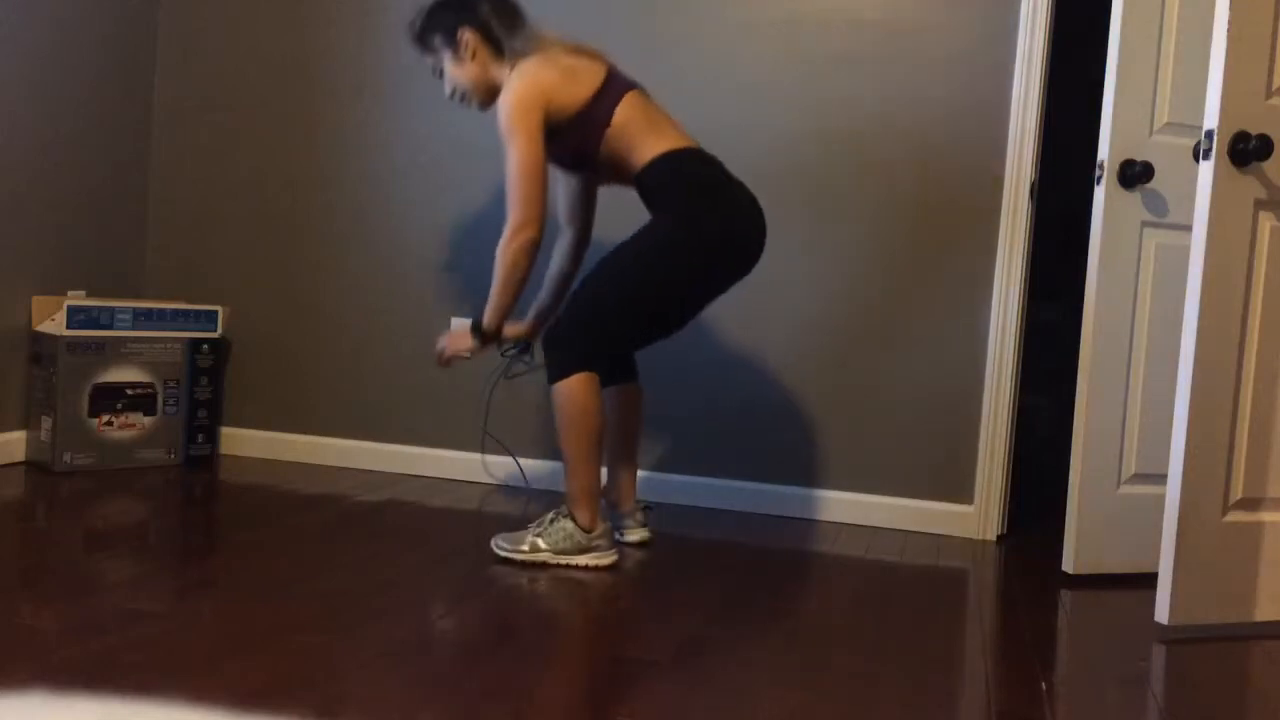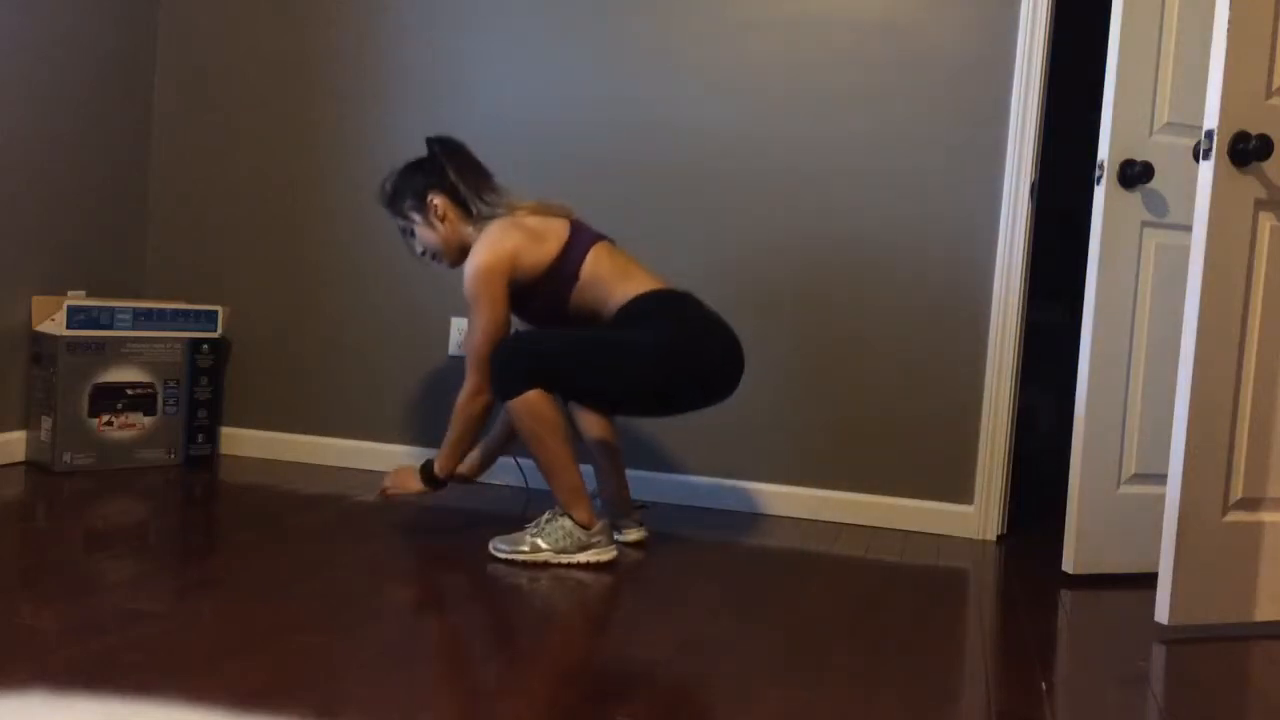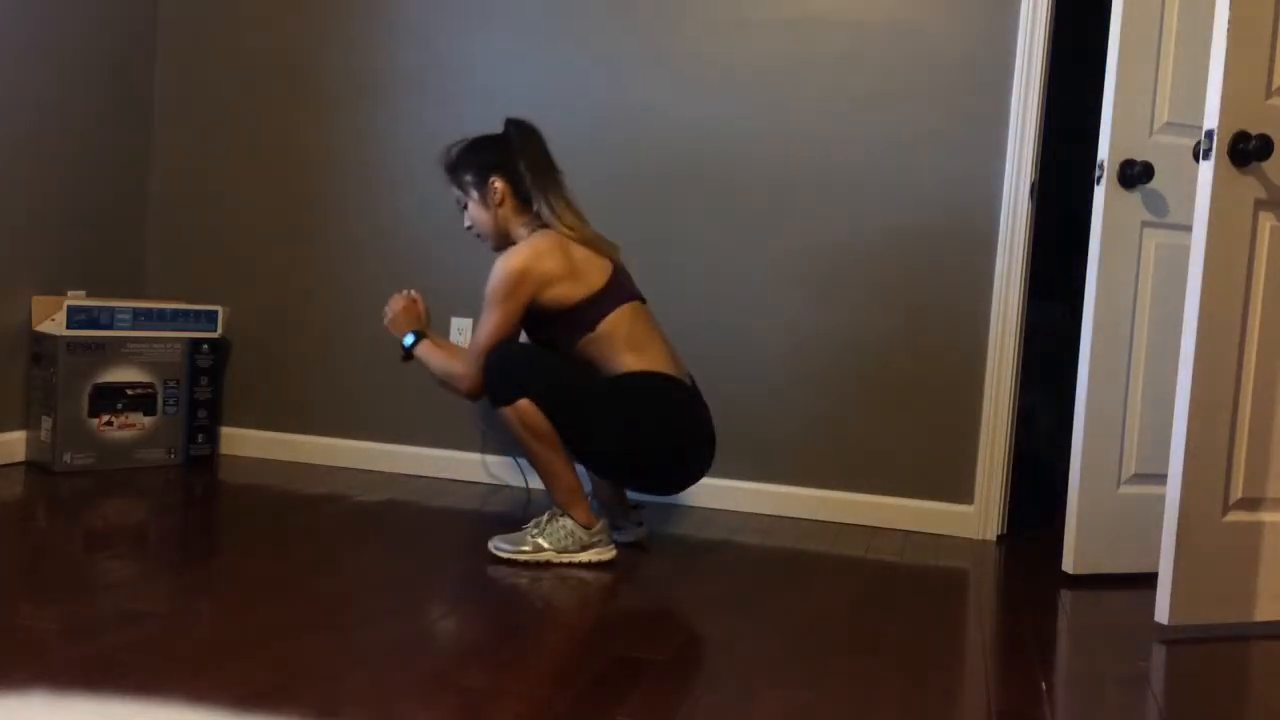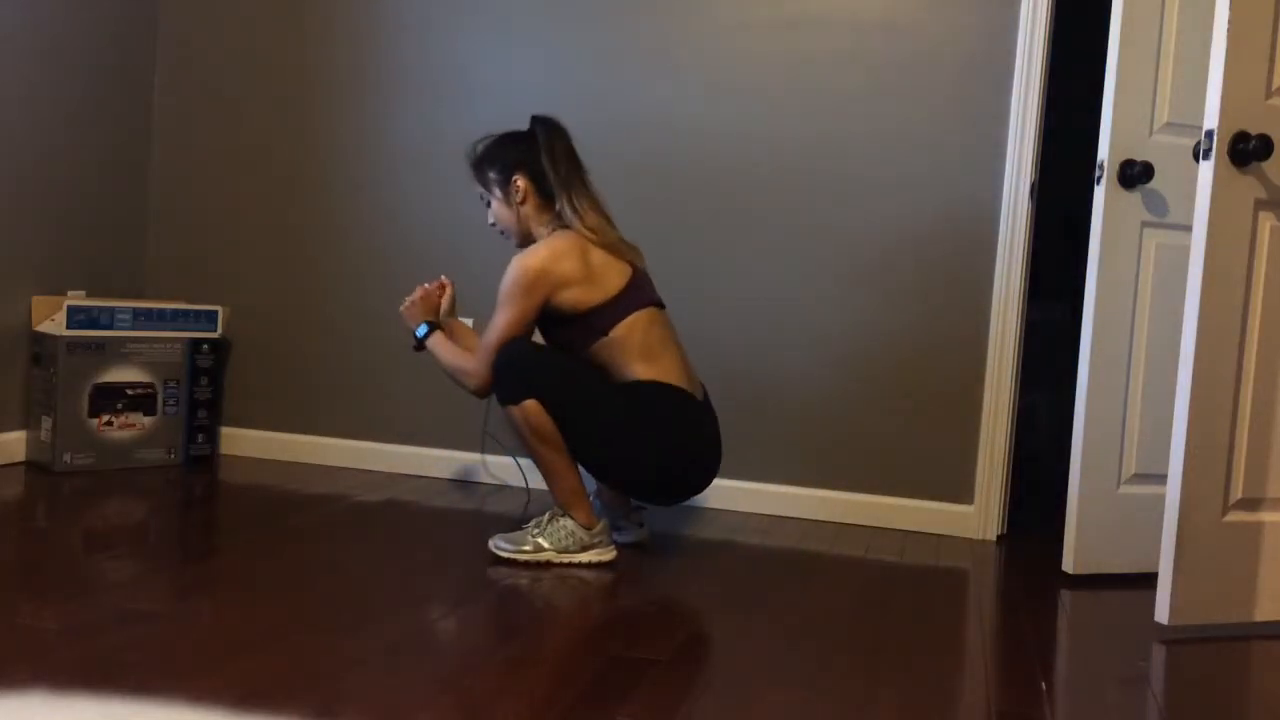
dt=0.7s
person 1, frame 1
left shoulder: (521, 88)
right shoulder: (554, 75)
left elbow: (524, 229)
right elbow: (574, 231)
left wrist: (484, 329)
right wrist: (532, 322)
left hip: (697, 213)
right hip: (721, 211)
left knee: (573, 343)
right knee: (602, 342)
left ankle: (583, 528)
right ankle: (623, 509)
person 1, frame 2
left shoulder: (488, 255)
right shoulder: (518, 231)
left elbow: (480, 387)
right elbow: (532, 381)
left wrist: (434, 473)
right wrist: (477, 463)
left hip: (679, 351)
right hip: (694, 343)
left knee: (514, 364)
right knee: (568, 363)
left ankle: (581, 528)
right ankle: (618, 514)
person 1, frame 3
left shoulder: (522, 261)
right shoulder: (563, 244)
left elbow: (473, 378)
left wrist: (412, 338)
right wrist: (429, 334)
left hip: (661, 435)
right hip: (674, 421)
left knee: (507, 369)
right knee: (547, 375)
left ankle: (581, 528)
right ankle: (613, 512)
person 1, frame 4
left shoulder: (540, 261)
right shoulder: (585, 245)
left elbow: (482, 376)
left wrist: (426, 329)
right wrist: (450, 322)
left hip: (666, 445)
right hip: (685, 434)
left knee: (516, 367)
right knee: (546, 372)
left ankle: (582, 529)
right ankle: (618, 511)
